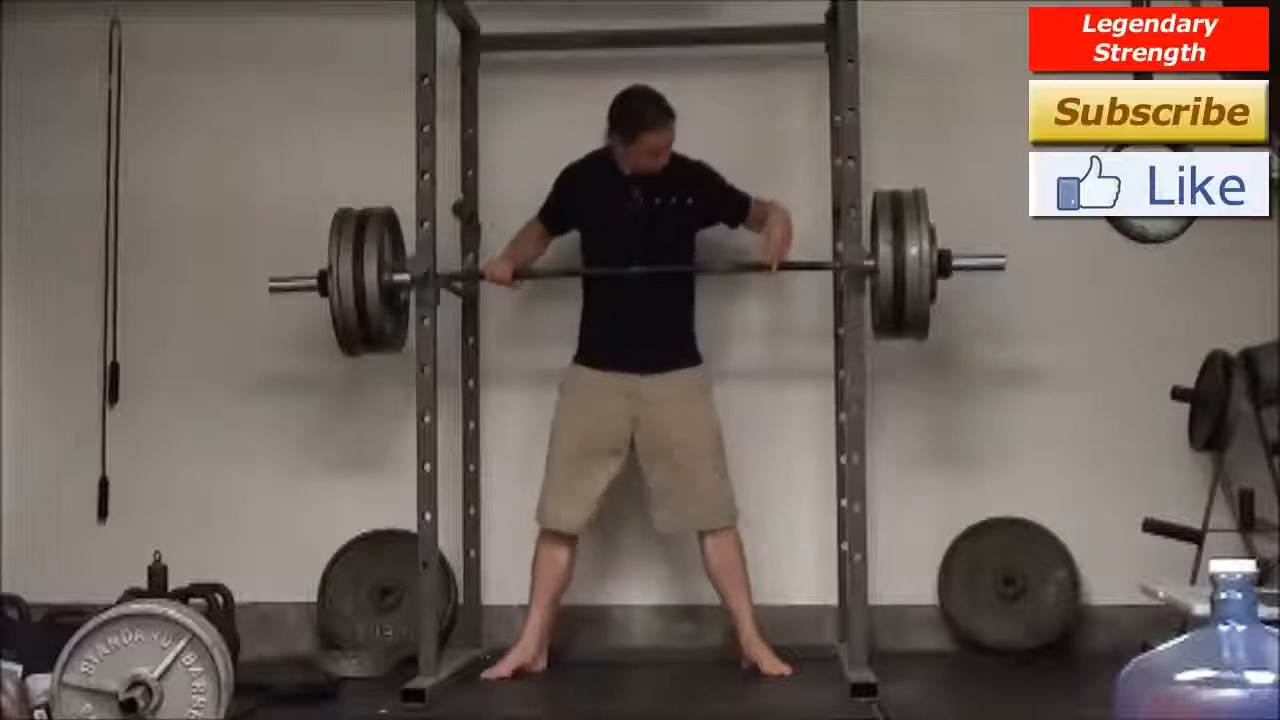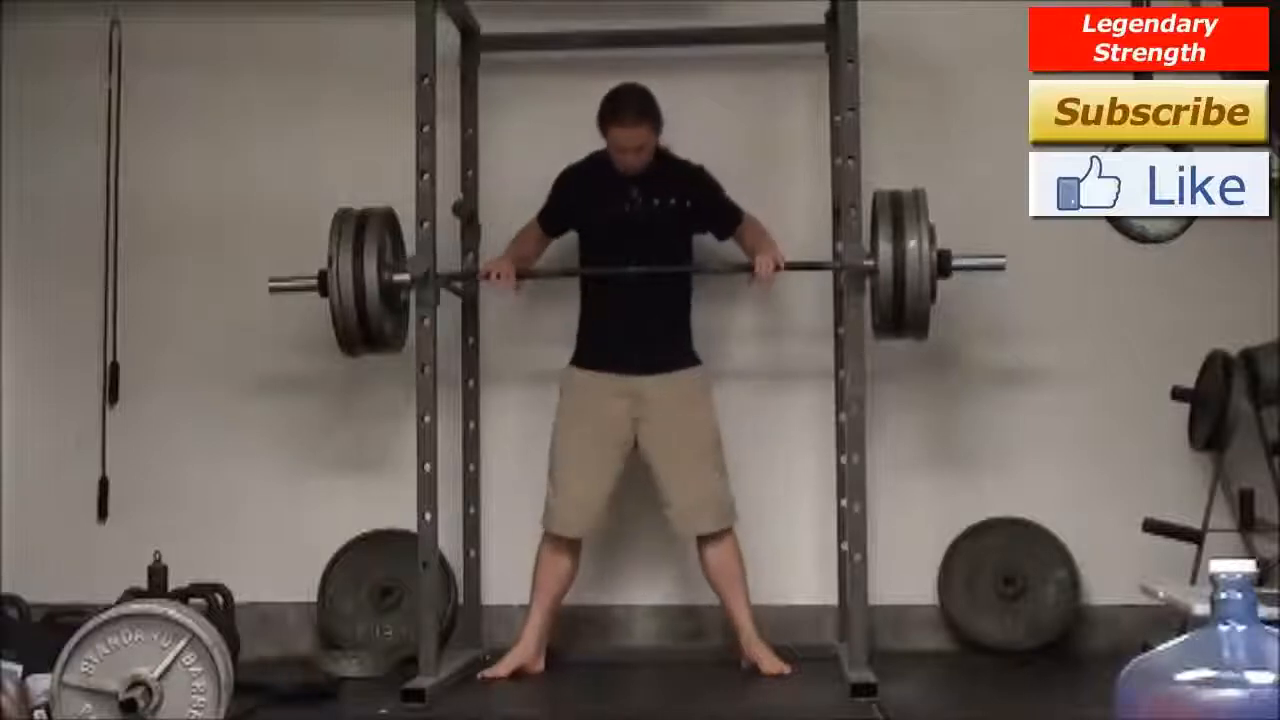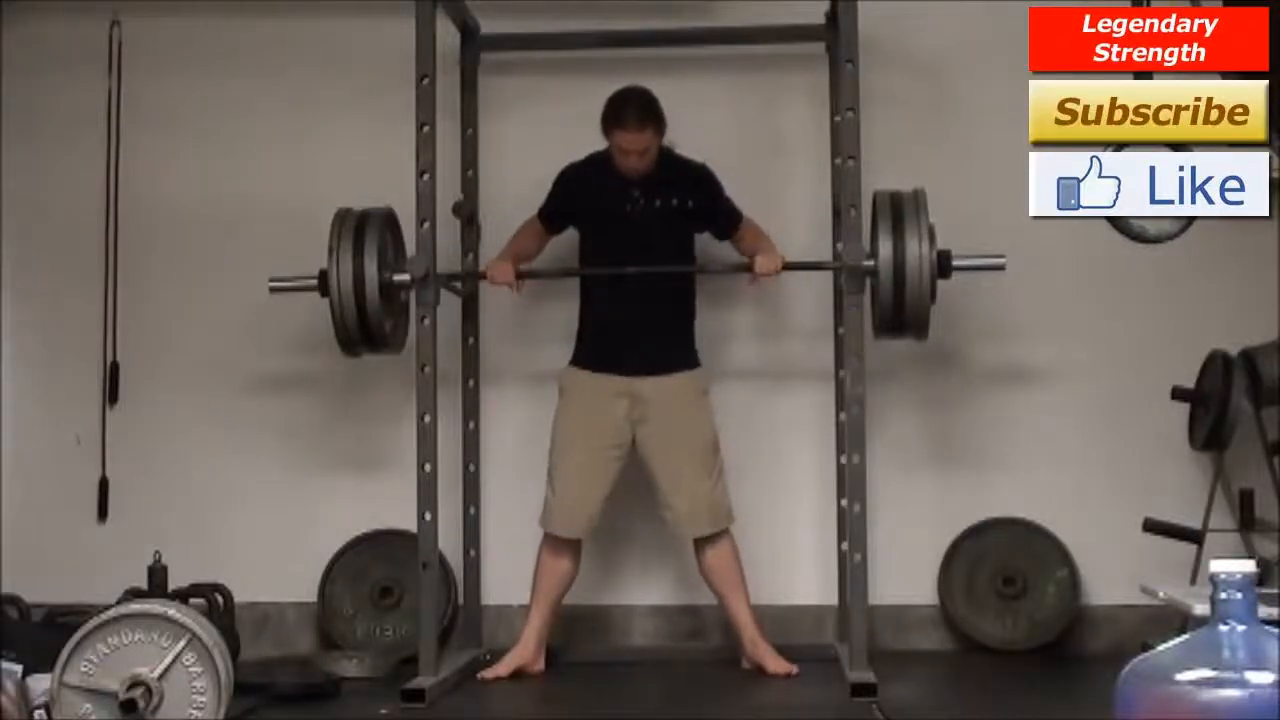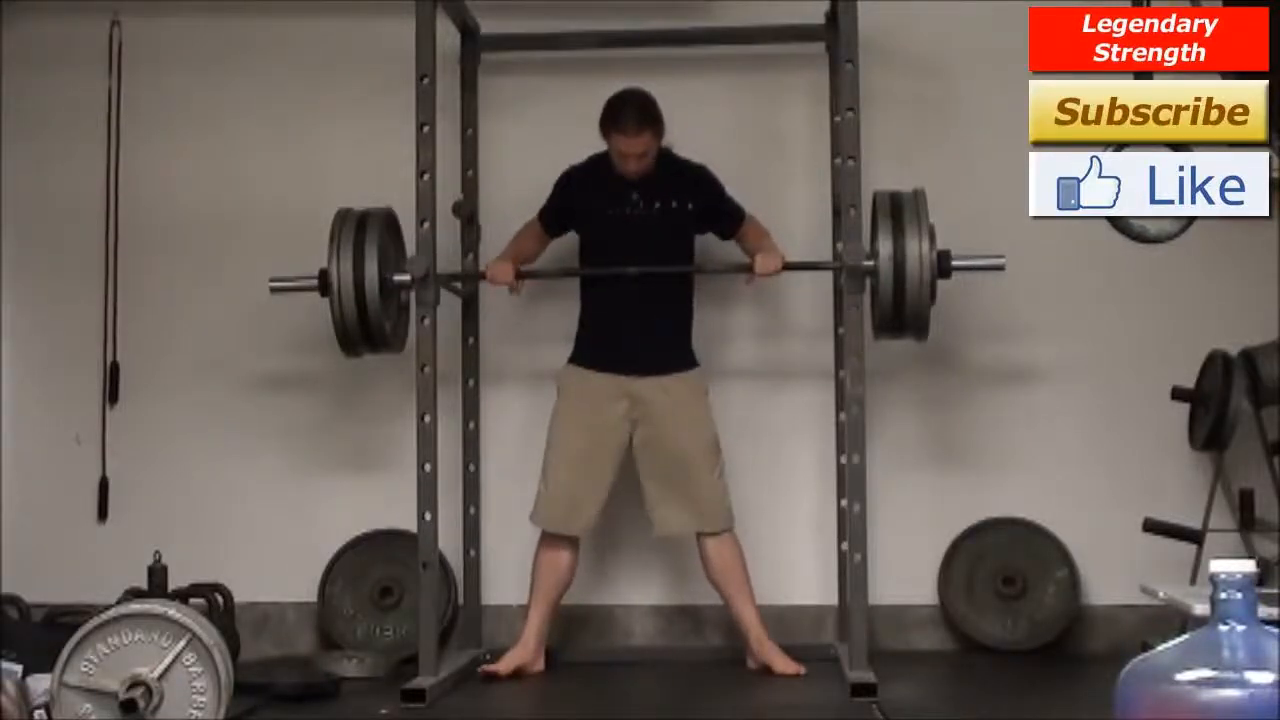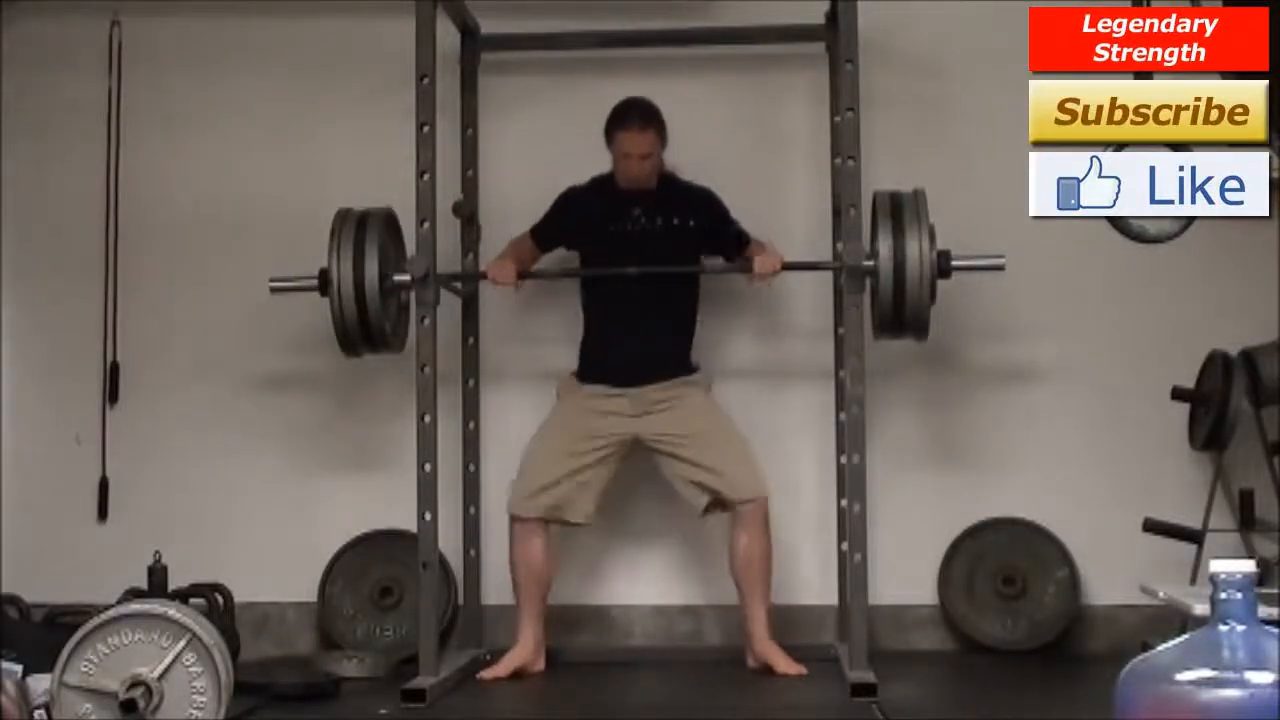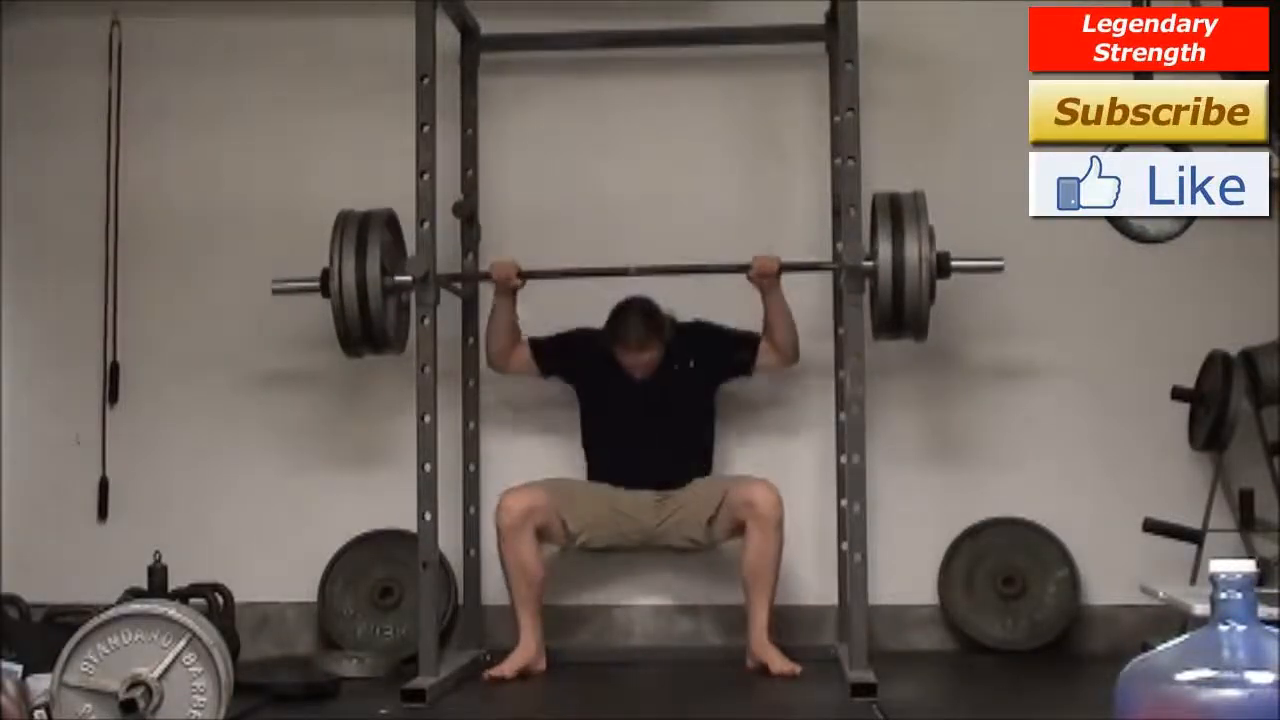
dt=0.7s
person 1, frame 1
left shoulder: (693, 179)
right shoulder: (581, 180)
left elbow: (753, 210)
right elbow: (543, 228)
left wrist: (777, 220)
right wrist: (508, 260)
left hip: (676, 371)
right hip: (595, 372)
left knee: (710, 511)
right knee: (561, 515)
left ankle: (751, 641)
right ankle: (531, 645)
person 1, frame 2
left shoulder: (689, 181)
right shoulder: (578, 182)
left elbow: (740, 224)
right elbow: (542, 230)
left wrist: (765, 249)
right wrist: (508, 259)
left hip: (675, 373)
right hip: (594, 374)
left knee: (709, 513)
right knee: (566, 517)
left ankle: (751, 642)
right ankle: (530, 647)
person 1, frame 3
left shoulder: (692, 180)
right shoulder: (579, 180)
left elbow: (737, 227)
right elbow: (542, 226)
left wrist: (765, 252)
right wrist: (507, 259)
left hip: (674, 374)
right hip: (593, 374)
left knee: (705, 516)
right knee: (565, 518)
left ankle: (752, 642)
right ankle: (530, 647)
person 1, frame 4
left shoulder: (691, 182)
right shoulder: (579, 183)
left elbow: (740, 225)
right elbow: (542, 229)
left wrist: (766, 251)
right wrist: (507, 260)
left hip: (672, 375)
right hip: (592, 374)
left knee: (708, 514)
right knee: (561, 516)
left ankle: (758, 642)
right ankle: (530, 645)
person 1, frame 5
left shoulder: (695, 203)
right shoulder: (581, 203)
left elbow: (745, 250)
right elbow: (532, 244)
left wrist: (764, 259)
right wrist: (507, 262)
left hip: (676, 389)
right hip: (593, 391)
left knee: (749, 497)
right knee: (529, 506)
left ankle: (759, 640)
right ankle: (529, 644)
person 1, frame 6
left shoulder: (701, 344)
right shoulder: (584, 350)
left elbow: (785, 354)
right elbow: (502, 358)
left wrist: (770, 289)
right wrist: (505, 295)
left hip: (687, 499)
right hip: (609, 501)
left knee: (763, 500)
right knee: (514, 508)
left ankle: (759, 642)
right ankle: (530, 645)
